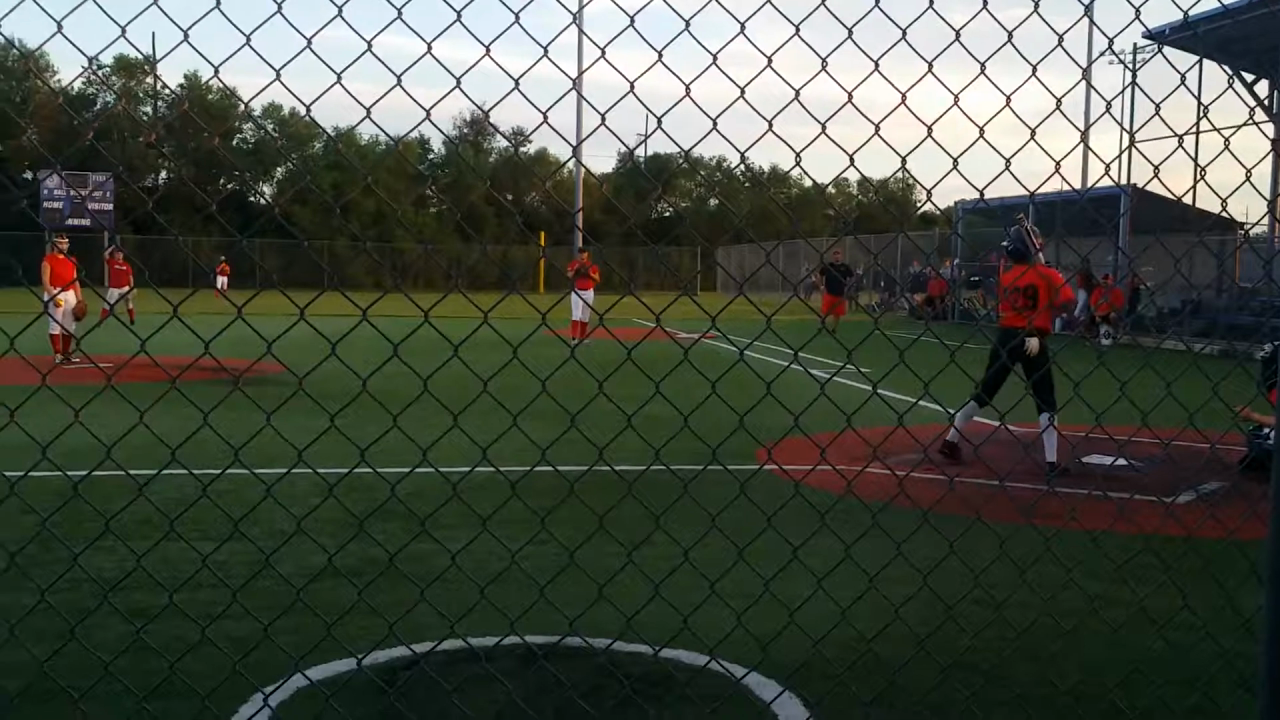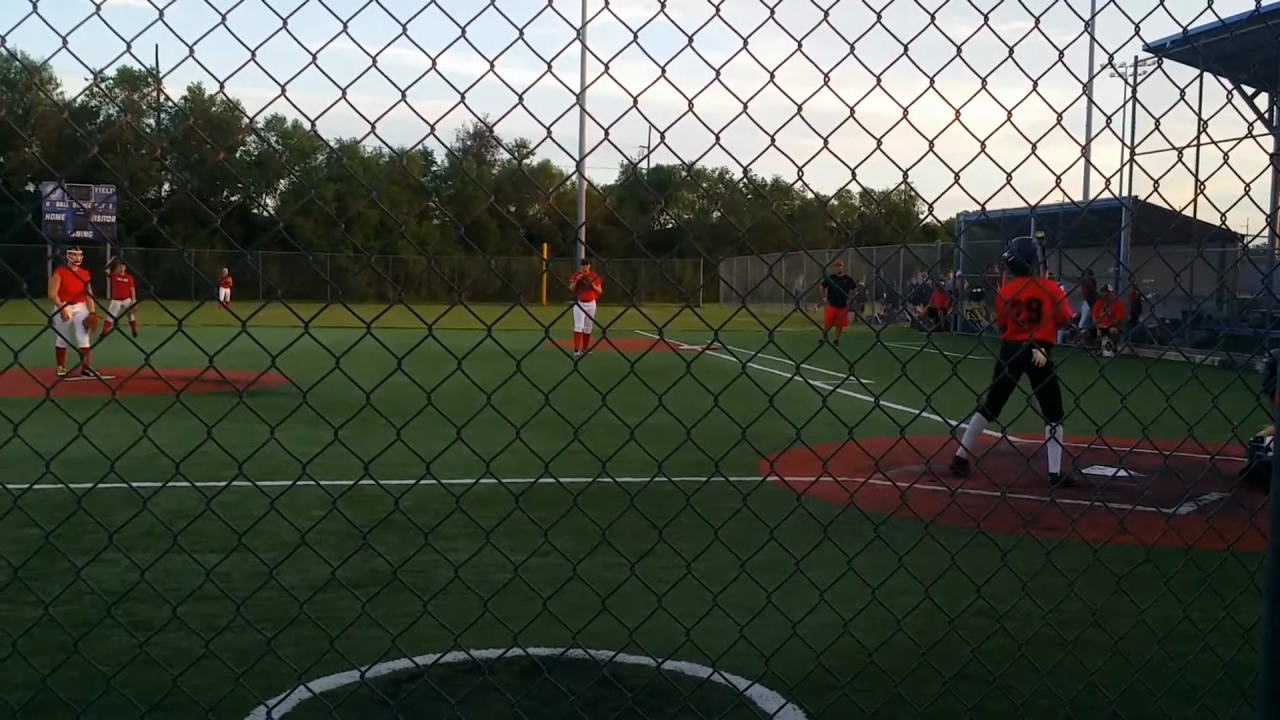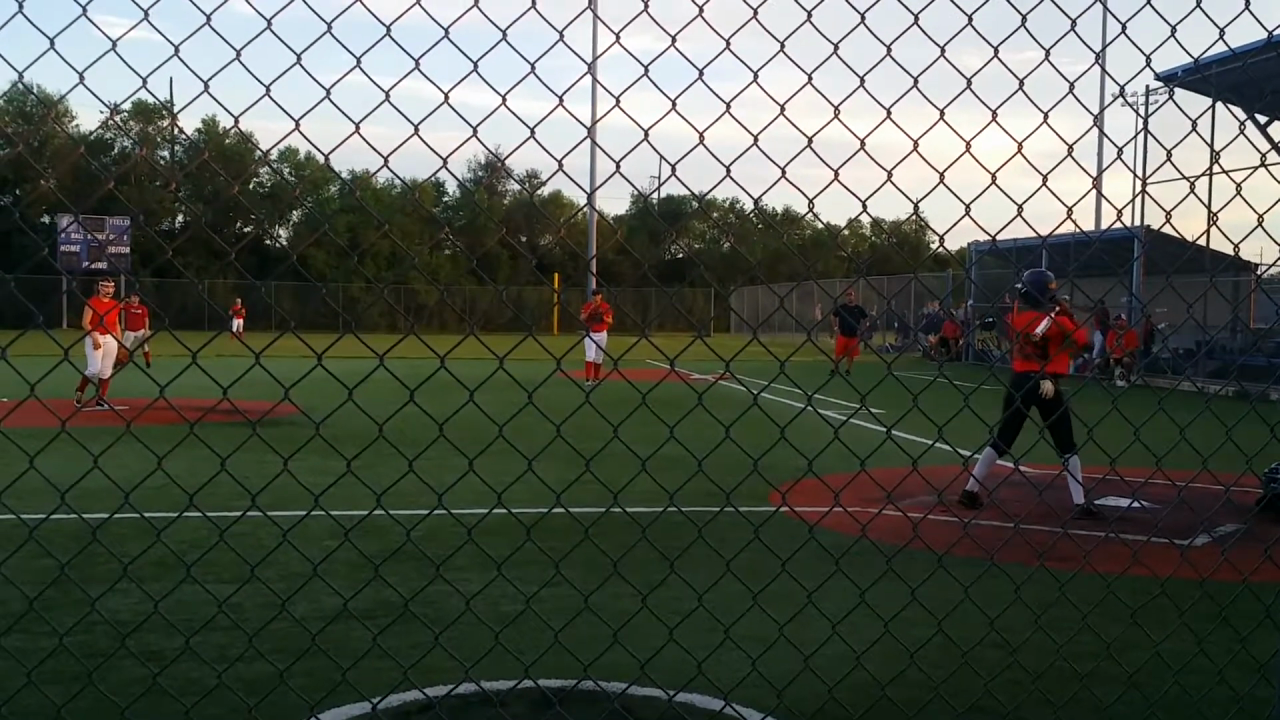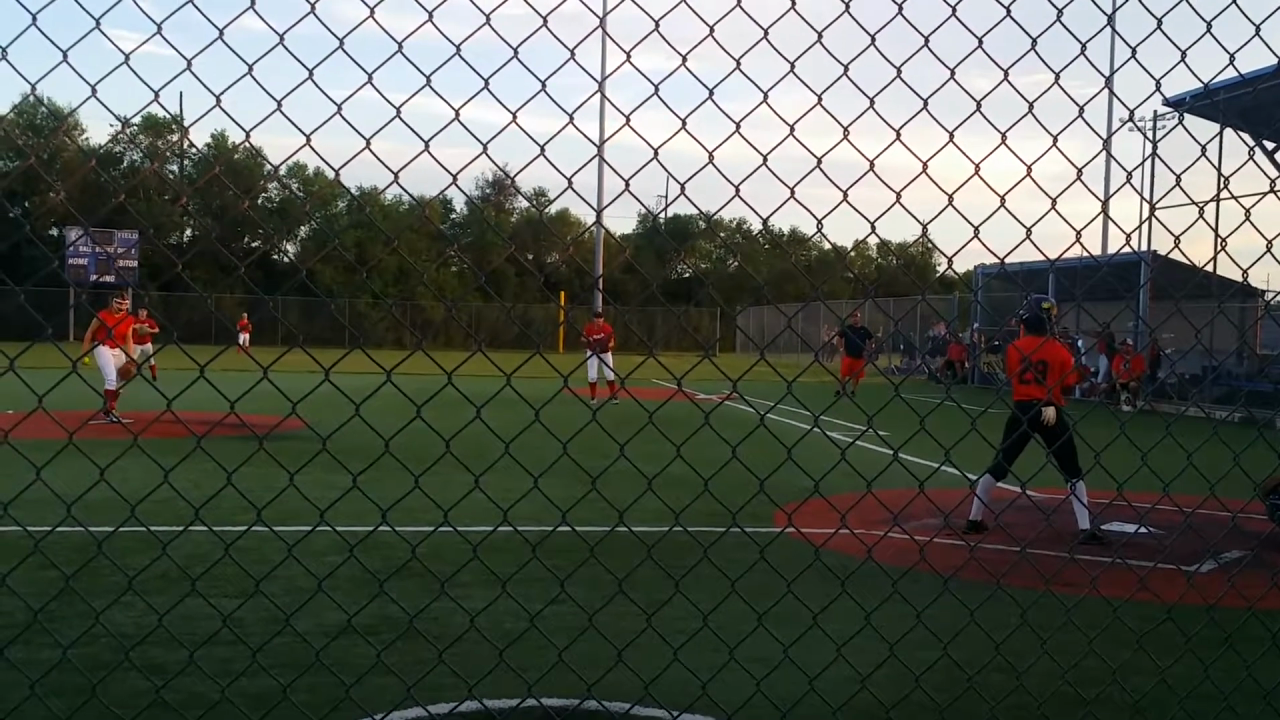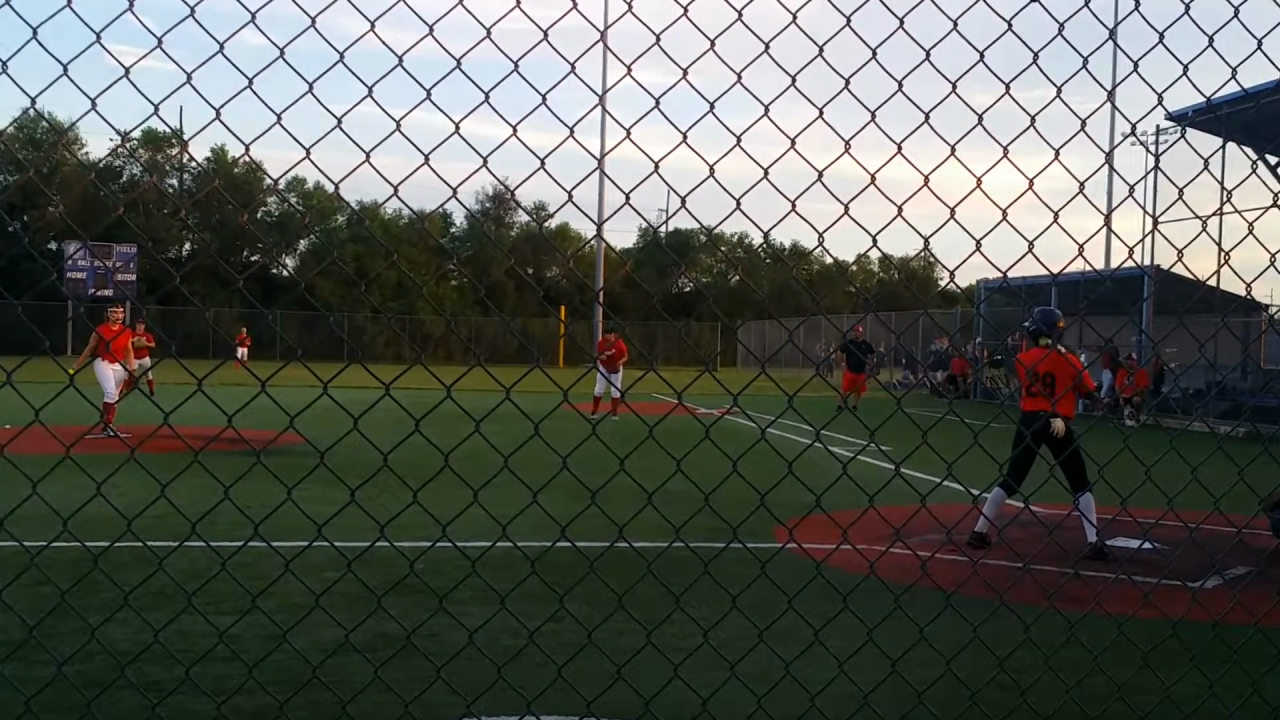
dt=1s
person 1, frame 1
left shoulder: (1005, 278)
right shoulder: (1048, 275)
right elbow: (1066, 302)
left hip: (1006, 338)
right hip: (1033, 340)
left knee: (982, 393)
right knee: (1046, 402)
left ankle: (950, 441)
right ankle: (1052, 462)
person 1, frame 2
left shoulder: (1004, 292)
right shoulder: (1050, 288)
left elbow: (1002, 326)
right elbow: (1065, 321)
left hip: (1010, 351)
right hip: (1038, 353)
left knee: (989, 407)
right knee: (1053, 414)
left ankle: (961, 458)
right ankle: (1055, 473)
person 1, frame 3
left shoulder: (1015, 319)
right shoulder: (1060, 323)
right elbow: (1083, 341)
right wrist: (1069, 316)
left hip: (1019, 384)
right hip: (1047, 385)
left knee: (1001, 440)
right knee: (1067, 446)
left ankle: (970, 491)
right ankle: (1080, 504)
person 1, frame 4
left shoulder: (1014, 348)
right shoulder: (1060, 350)
right elbow: (1067, 385)
left hip: (1022, 411)
right hip: (1050, 413)
left knee: (998, 466)
right knee: (1073, 472)
left ankle: (974, 520)
right ankle: (1086, 529)
person 1, frame 5
left shoulder: (1021, 359)
right shoulder: (1068, 361)
right elbow: (1090, 394)
left hip: (1029, 422)
right hip: (1058, 424)
left knee: (1010, 480)
right knee: (1081, 485)
left ankle: (979, 533)
right ankle: (1094, 543)
